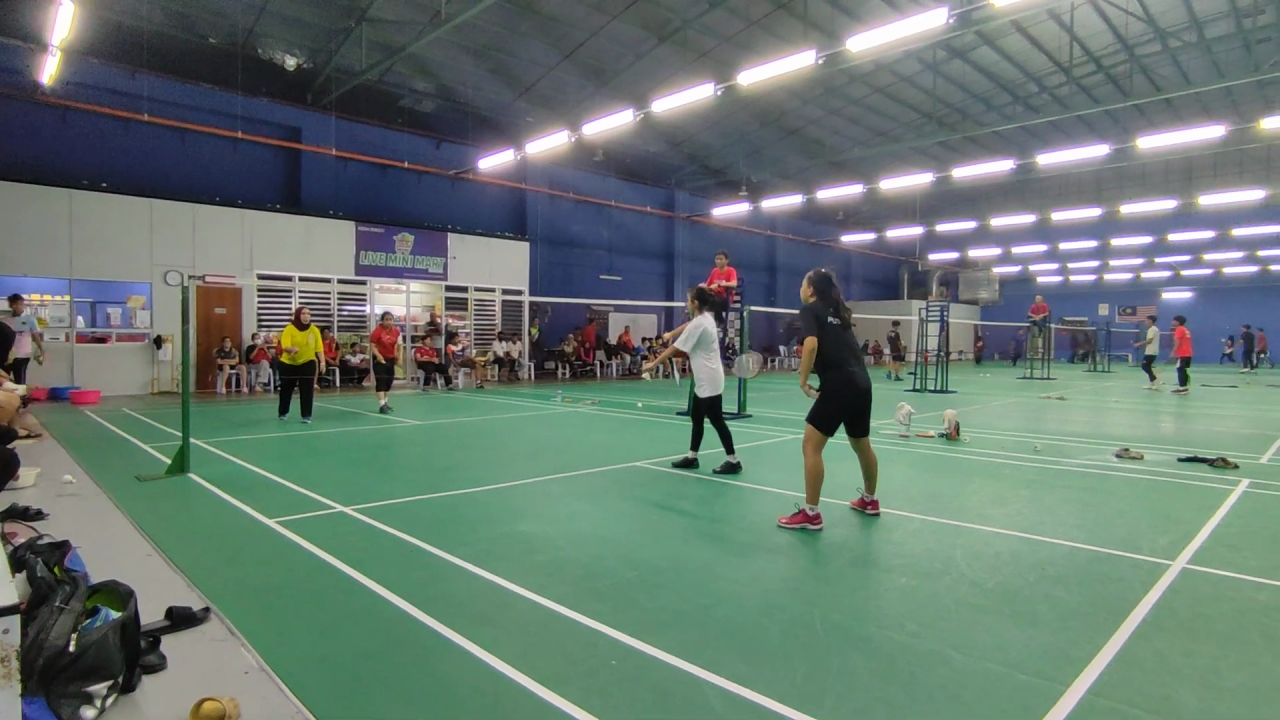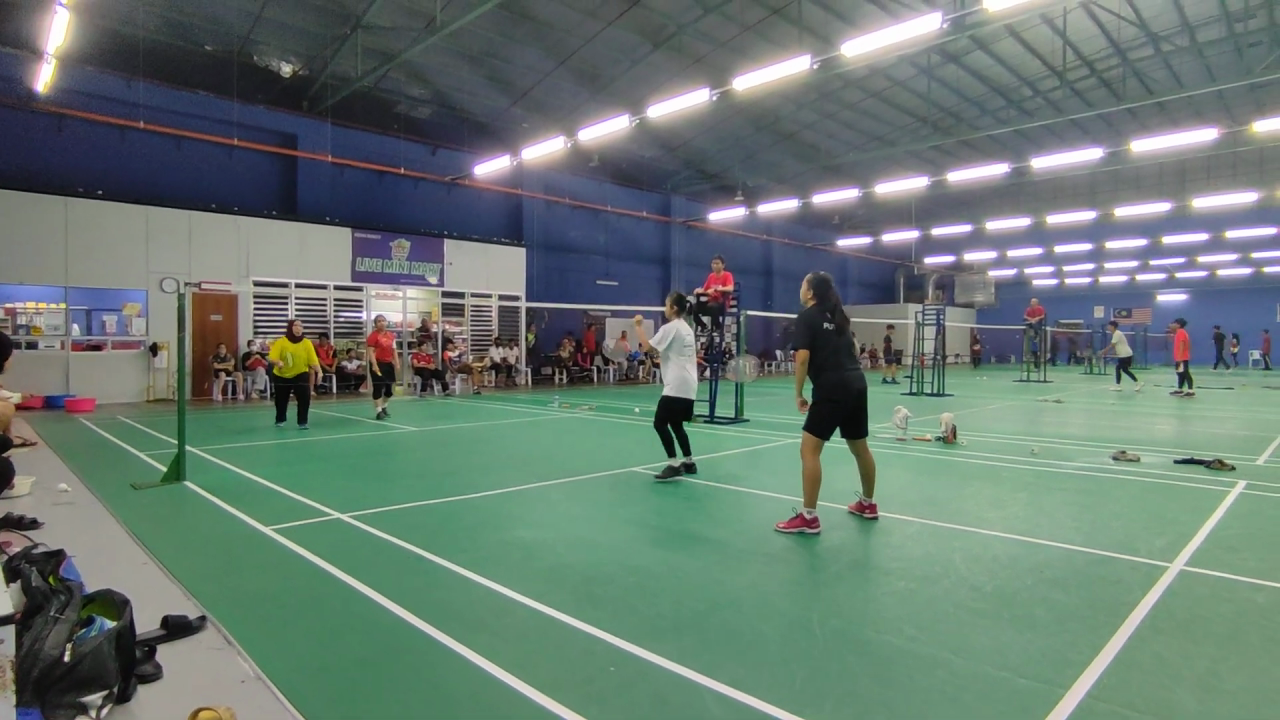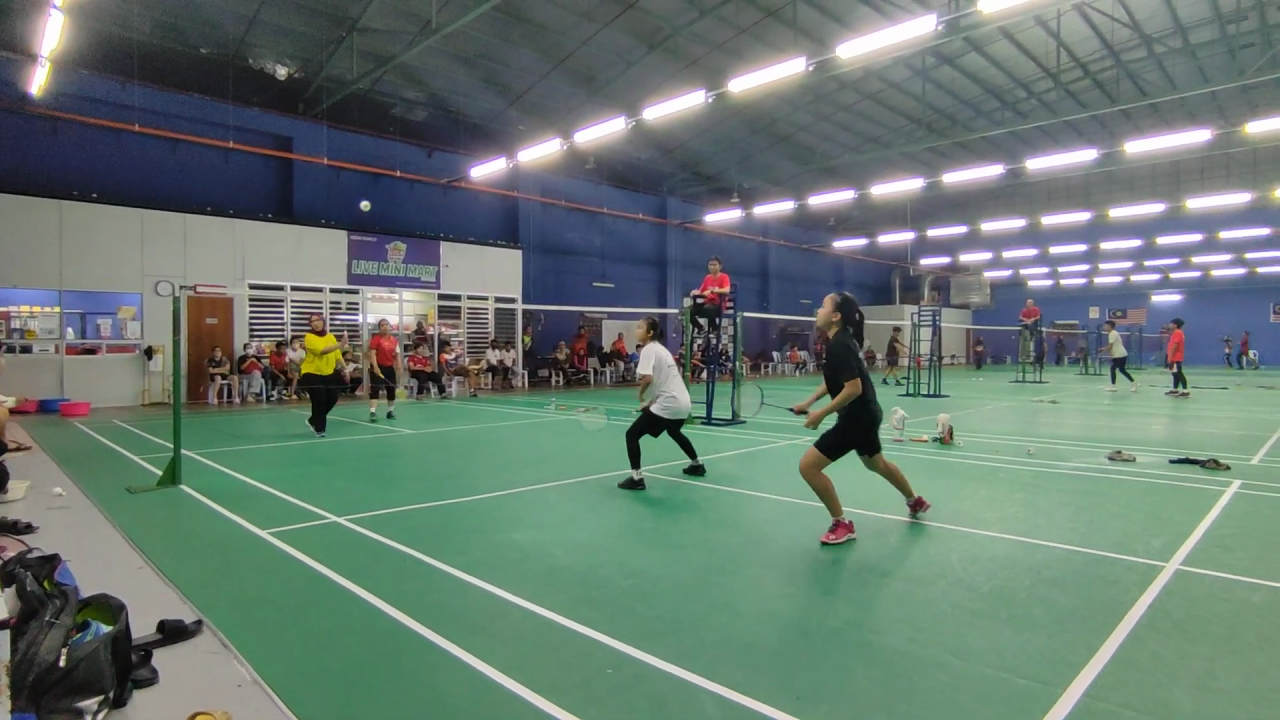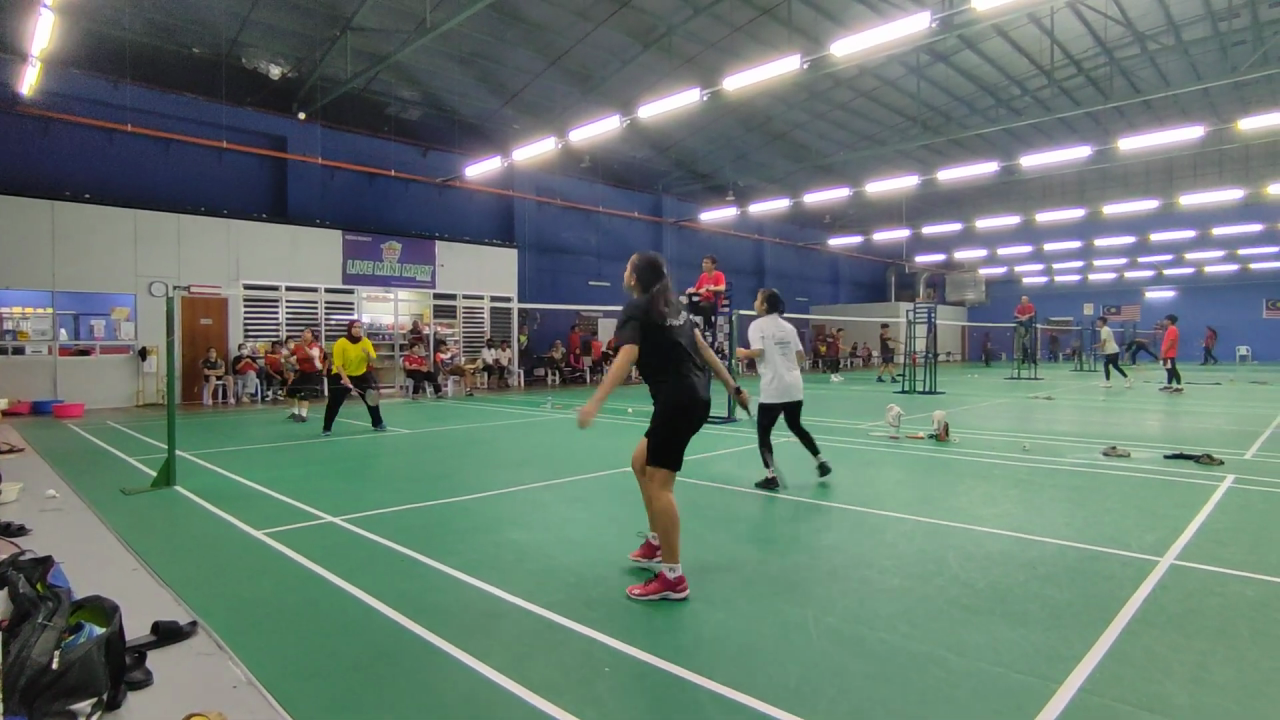
dt=1s
person 1, frame 1
left shoulder: (811, 309)
right shoulder: (838, 312)
left elbow: (811, 345)
left wrist: (803, 380)
right wrist: (817, 366)
left hip: (838, 386)
right hip: (861, 384)
left knee: (811, 446)
right knee: (862, 445)
left ankle: (811, 513)
right ankle: (870, 500)
person 1, frame 2
left shoulder: (807, 317)
right shoulder: (838, 316)
left elbow: (803, 358)
left wrist: (799, 393)
left hip: (831, 390)
right hip: (857, 385)
left knee: (809, 450)
right knee: (860, 447)
left ankle: (808, 517)
right ankle: (868, 504)
person 1, frame 3
left shoulder: (840, 345)
right shoulder: (835, 342)
left elbow: (853, 390)
right elbow: (832, 381)
left wrist: (820, 414)
right wrist: (808, 402)
left hip: (858, 416)
right hip: (867, 414)
left knee: (808, 466)
right knee: (875, 462)
left ankle: (841, 524)
right ankle: (915, 501)
person 1, frame 4
left shoulder: (636, 309)
right shoulder: (669, 305)
left elbow: (627, 356)
right elbow: (702, 348)
left wrist: (596, 400)
right wrist: (732, 385)
left hip: (677, 400)
right hip: (695, 396)
left knee: (657, 483)
right knee: (640, 461)
left ankle: (672, 577)
right ankle: (657, 540)
person 2, frame 1
left shoulder: (698, 325)
right shoulder: (705, 318)
left elbow: (674, 349)
left wrist: (653, 364)
left hip: (709, 381)
right hip: (703, 380)
left knee: (716, 420)
right knee: (697, 418)
left ankle: (733, 461)
right ankle: (692, 457)
person 2, frame 2
left shoulder: (670, 327)
right shoulder: (686, 328)
left elbow: (648, 345)
left wrist: (638, 326)
left hip: (677, 385)
right hip: (688, 384)
left knee: (659, 423)
right knee: (676, 424)
left ankle: (674, 464)
right ankle: (688, 462)
person 2, frame 3
left shoulder: (647, 350)
right shoulder: (661, 348)
left elbow: (646, 379)
left wrist: (640, 397)
right wrist: (651, 401)
left hip: (668, 405)
right hip: (683, 403)
left knee: (632, 435)
right knee: (674, 432)
left ankle: (637, 477)
right ankle: (696, 464)
person 2, frame 4
left shoulder: (758, 324)
right shoulder: (788, 326)
left elbow: (758, 351)
right elbow: (801, 356)
left wrist: (743, 354)
left hip: (774, 389)
right hip: (794, 387)
left knee: (763, 432)
right knee: (796, 427)
left ankle: (771, 477)
right ankle: (821, 462)
